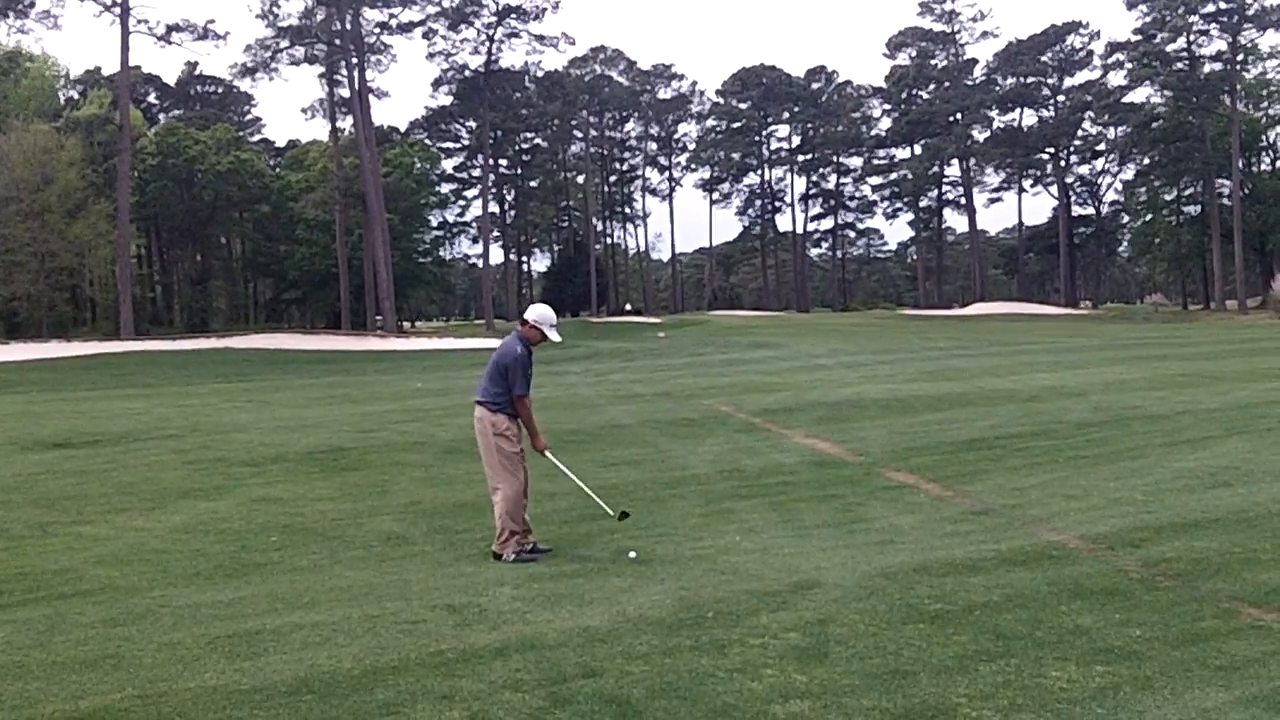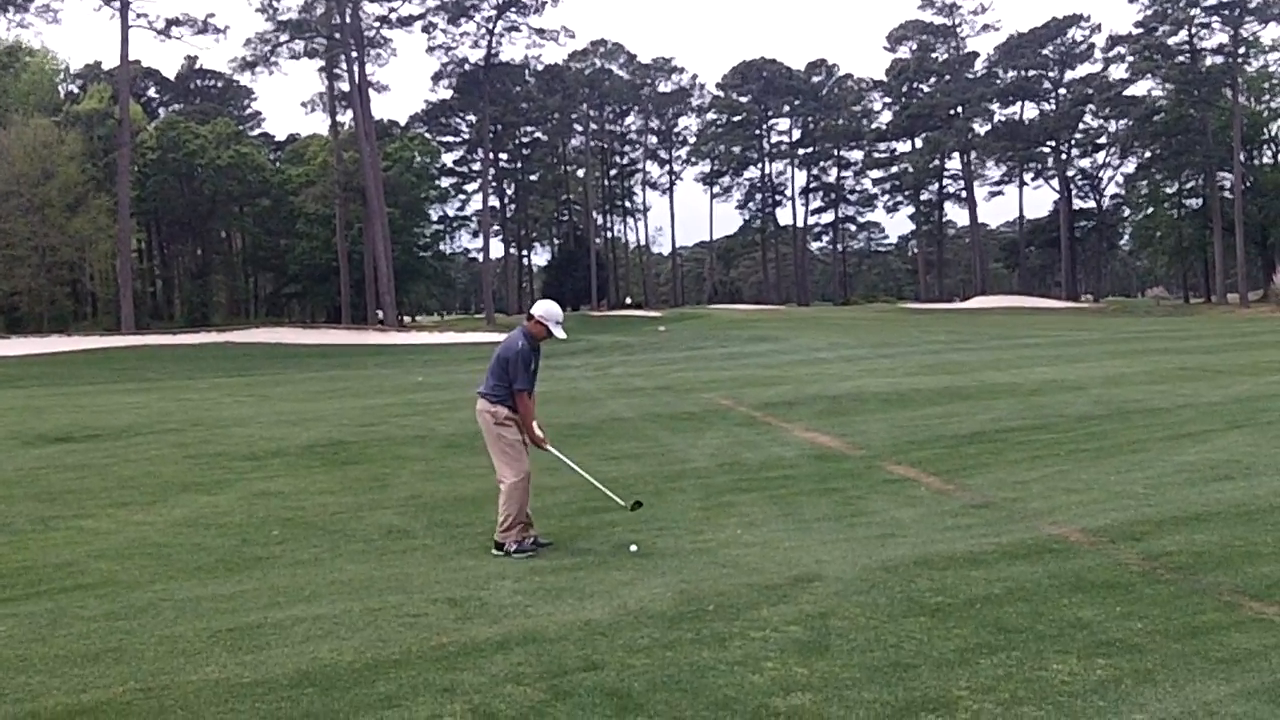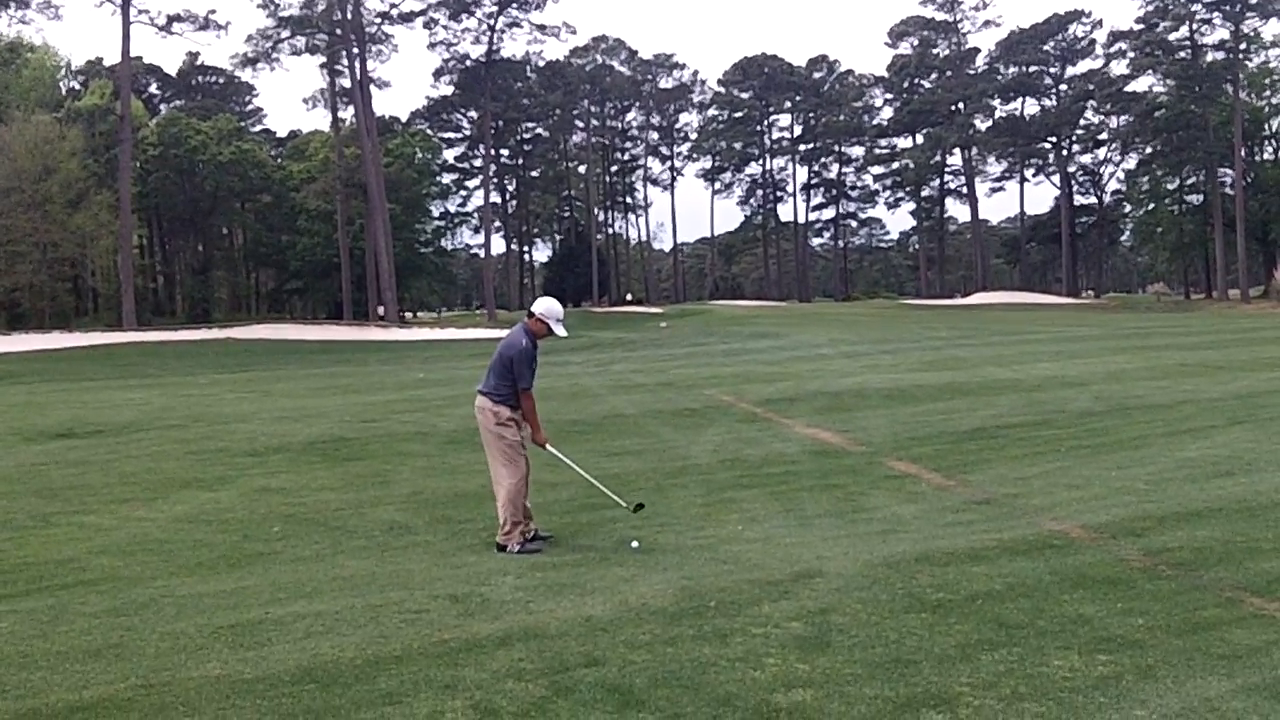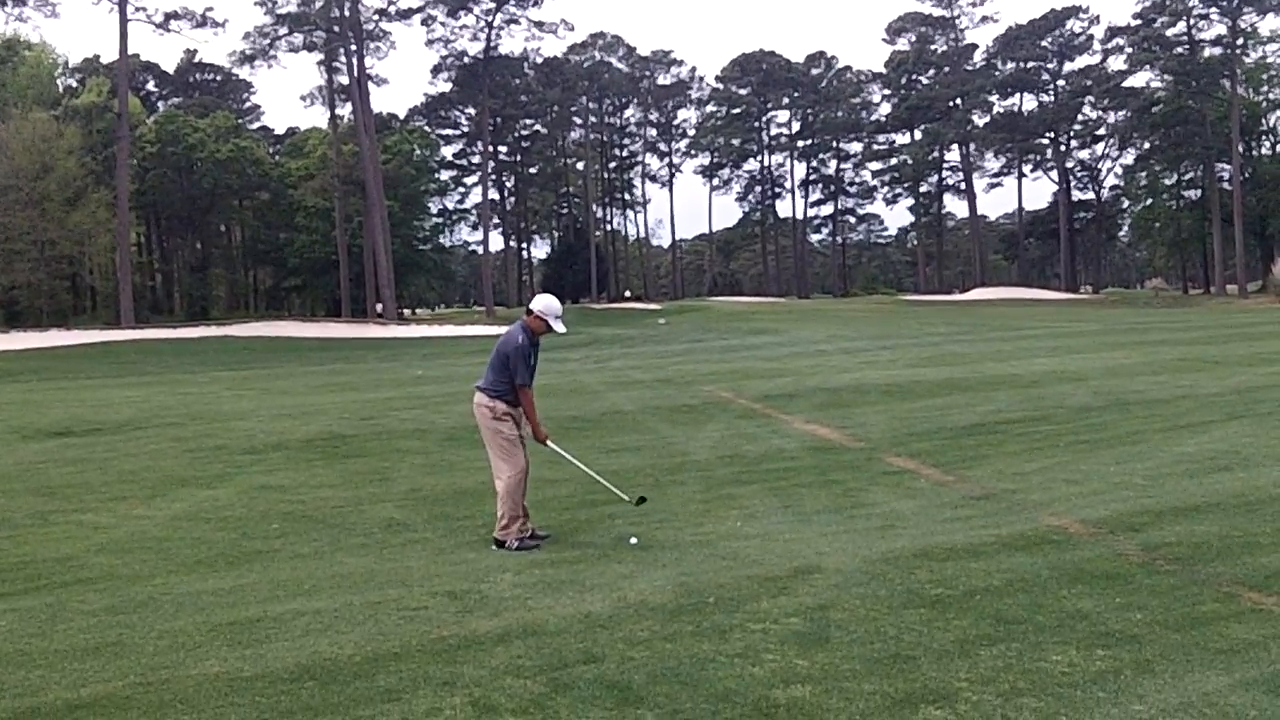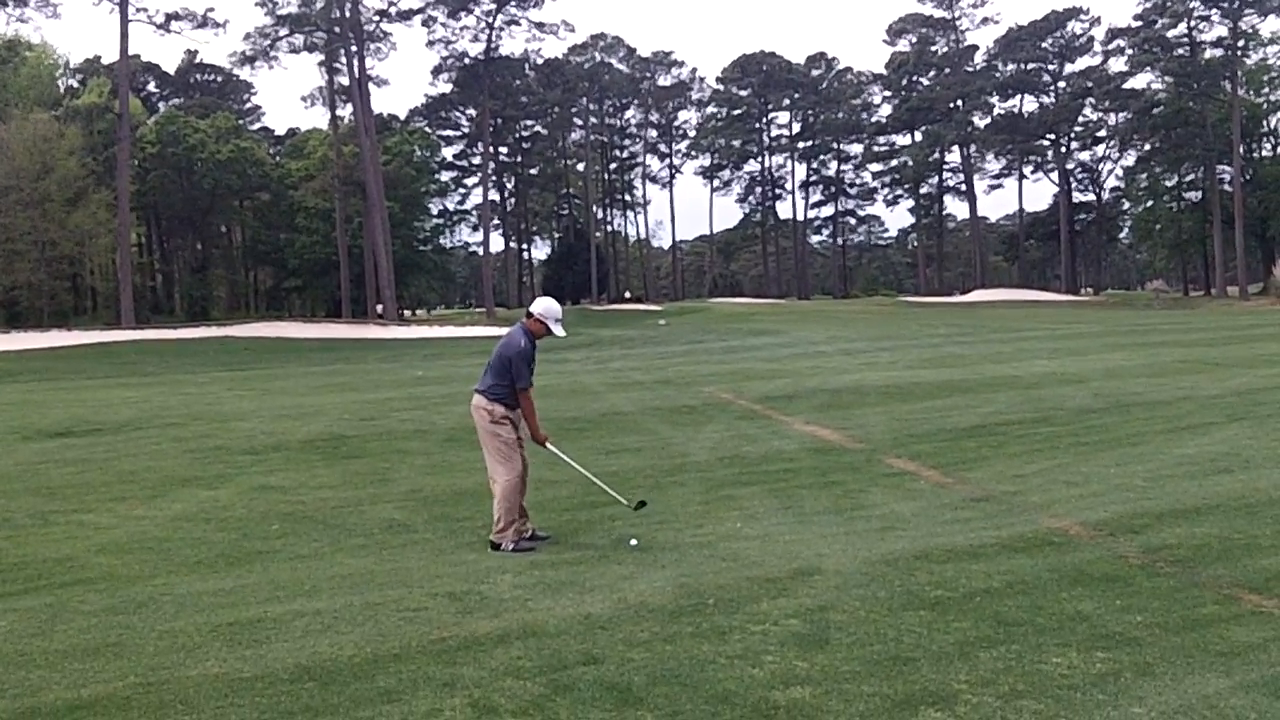
dt=0.3s
person 1, frame 1
left shoulder: (518, 346)
right shoulder: (517, 353)
left elbow: (523, 397)
right elbow: (520, 401)
left wrist: (532, 432)
right wrist: (535, 436)
left hip: (501, 418)
right hip: (495, 419)
left knee: (518, 482)
right knee: (508, 484)
left ankle: (523, 540)
right ankle: (505, 549)
person 1, frame 2
left shoulder: (531, 344)
right shoulder: (518, 347)
left elbow: (528, 391)
right elbow: (520, 395)
left wrist: (534, 424)
right wrist: (531, 433)
left hip: (508, 412)
right hip: (496, 412)
left knee: (522, 473)
right knee: (515, 473)
left ankle: (523, 533)
right ankle: (505, 540)
person 1, frame 3
left shoulder: (526, 338)
right shoulder: (521, 345)
left elbow: (524, 391)
right elbow: (525, 394)
left wrist: (530, 424)
right wrist: (537, 431)
left hip: (504, 409)
right hip: (496, 410)
left knee: (519, 470)
right knee: (511, 474)
left ankle: (524, 528)
right ankle: (508, 540)
person 1, frame 4
left shoulder: (530, 338)
right shoulder: (518, 342)
left elbow: (526, 386)
right elbow: (522, 389)
left wrist: (532, 421)
right wrist: (536, 427)
left hip: (506, 407)
right hip: (494, 407)
left knee: (519, 467)
right knee: (512, 469)
left ankle: (520, 527)
right ankle: (505, 535)
person 1, frame 5
left shoulder: (525, 338)
right shoulder: (519, 345)
left elbow: (524, 389)
right elbow: (523, 393)
left wrist: (532, 424)
right wrist: (535, 430)
left hip: (504, 408)
right hip: (492, 409)
left knee: (519, 469)
right knee: (508, 472)
left ankle: (520, 528)
right ankle: (502, 538)
